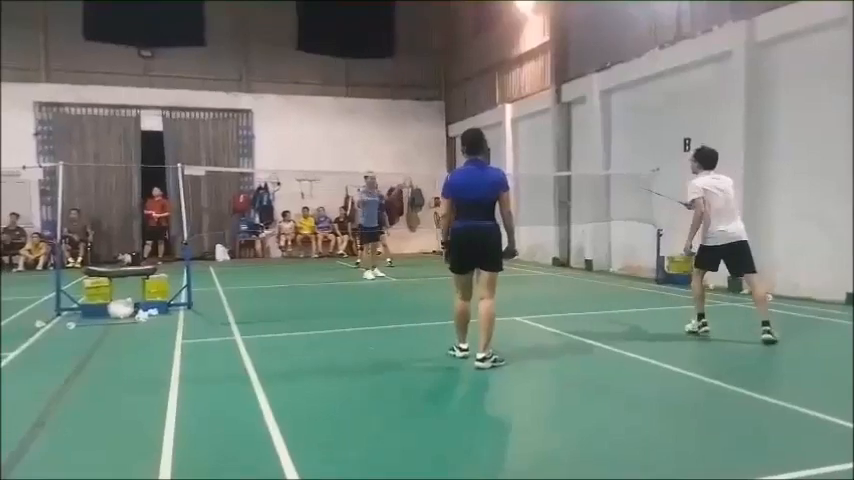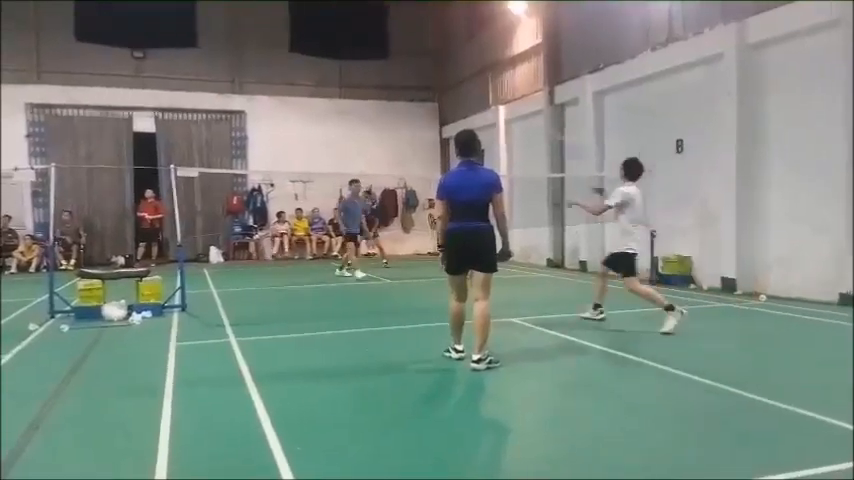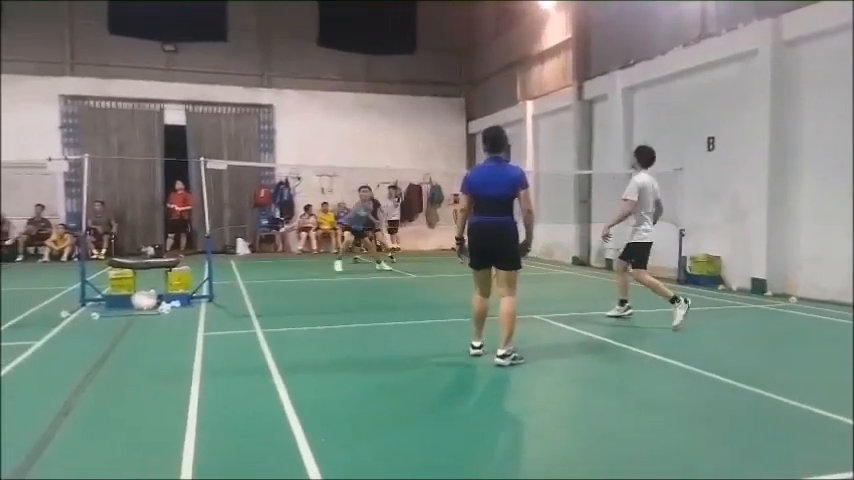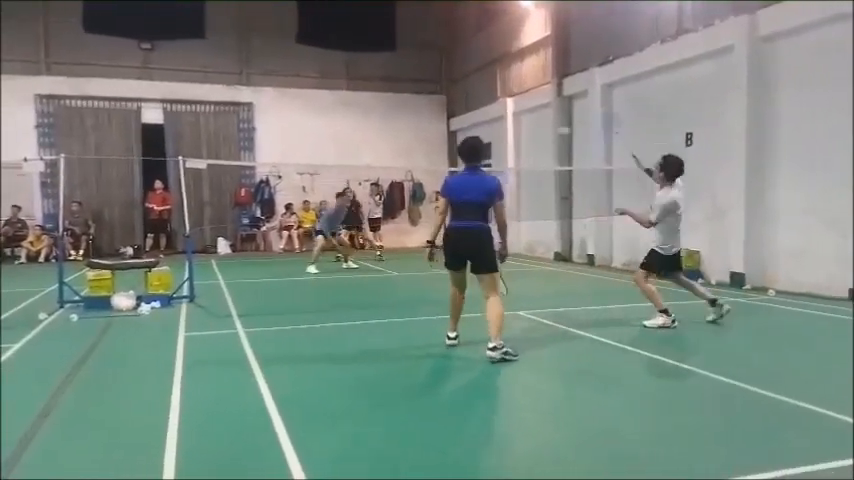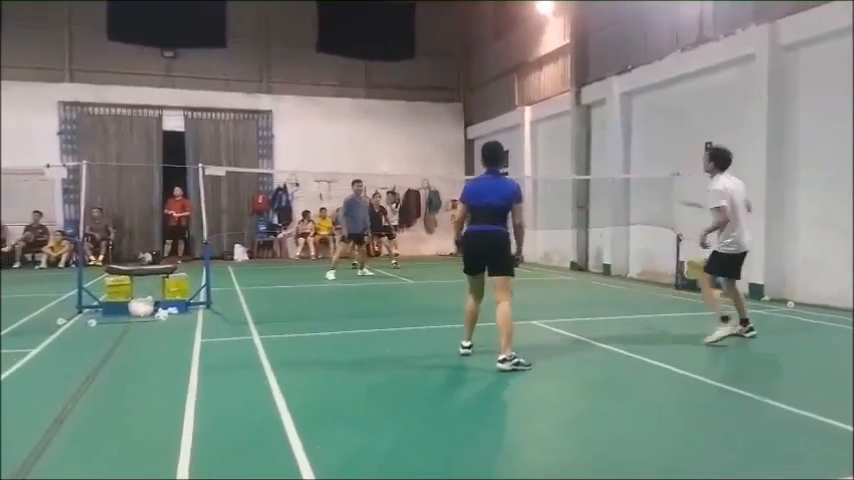
dt=0.5s
person 1, frame 1
left shoulder: (453, 178)
right shoulder: (497, 176)
left elbow: (445, 215)
right elbow: (506, 213)
left wrist: (445, 243)
right wrist: (512, 242)
left hip: (461, 237)
right hip: (488, 237)
left knee: (462, 296)
right knee: (487, 297)
left ankle: (461, 346)
right ankle: (484, 354)
person 1, frame 2
left shoulder: (447, 180)
right shoulder: (490, 177)
left elbow: (442, 217)
right elbow: (500, 214)
left wrist: (442, 246)
right wrist: (505, 244)
left hip: (455, 239)
right hip: (482, 238)
left knee: (457, 297)
right knee: (482, 298)
left ankle: (456, 347)
right ankle: (479, 355)
person 1, frame 3
left shoulder: (472, 175)
right shoulder: (516, 174)
left elbow: (464, 209)
right elbow: (527, 210)
left wrist: (459, 238)
right wrist: (528, 238)
left hip: (478, 233)
right hip: (505, 233)
left knee: (481, 292)
right knee: (507, 294)
left ankle: (476, 342)
right ankle: (504, 350)
person 1, frame 4
left shoulder: (450, 182)
right shoulder: (492, 183)
left elbow: (441, 214)
right elbow: (501, 220)
left wrist: (431, 243)
right wrist: (504, 246)
left hip: (454, 237)
right hip: (480, 238)
left knee: (457, 288)
right knee: (492, 294)
left ankle: (452, 334)
right ankle: (495, 344)
person 1, frame 5
left shoulder: (471, 186)
right shoulder: (512, 187)
left elbow: (460, 219)
right elbow: (518, 224)
left wrist: (459, 242)
right wrist: (519, 251)
left hip: (472, 240)
right hip: (497, 242)
left knee: (474, 295)
right knee: (503, 300)
left ankle: (466, 342)
right ankle: (506, 356)
person 2, frame 1
left shoulder: (696, 183)
right shoulder: (727, 181)
left elbow: (699, 212)
left wrist: (689, 239)
left hip: (713, 239)
right hip: (737, 236)
left knee: (697, 275)
right knee: (754, 282)
left ankle: (700, 321)
right ankle: (766, 327)
person 2, frame 2
left shoulder: (623, 191)
right shoulder: (635, 192)
left elbow: (598, 211)
left wrist: (578, 203)
left hip: (627, 247)
right hip: (625, 245)
left knee: (632, 285)
right knee: (601, 272)
left ankle: (672, 311)
right ankle: (597, 310)
person 2, frame 3
left shoulder: (637, 181)
right shoulder: (651, 181)
left elbow: (628, 210)
right elbow: (659, 209)
left wrist: (608, 226)
left hip: (640, 235)
right hip: (638, 235)
left knee: (640, 275)
right knee: (620, 267)
left ankle: (678, 301)
right ankle: (623, 306)
person 2, frame 4
left shoulder: (664, 199)
right shoulder: (674, 186)
left elbow: (648, 223)
left wrist: (627, 211)
right wrist: (652, 175)
left hip: (664, 246)
right hip: (672, 243)
left knee: (640, 277)
right knee: (678, 278)
left ankle: (665, 315)
right ankle: (716, 304)
person 2, frame 5
left shoulder: (717, 187)
right shoulder: (736, 182)
left elbow: (724, 218)
right elbow: (747, 208)
left wrist: (705, 232)
left hip: (728, 245)
right hip: (741, 244)
left knee: (706, 282)
right knee: (730, 284)
left ankle: (725, 323)
right ankle: (745, 324)
